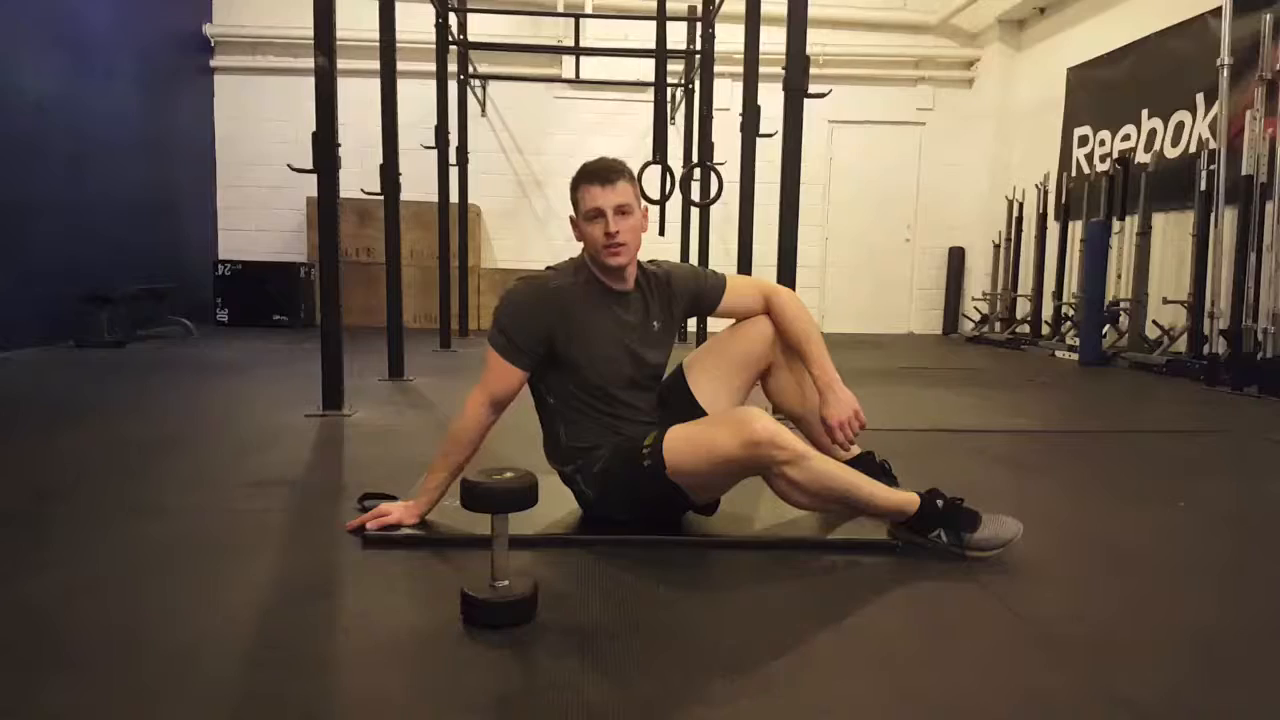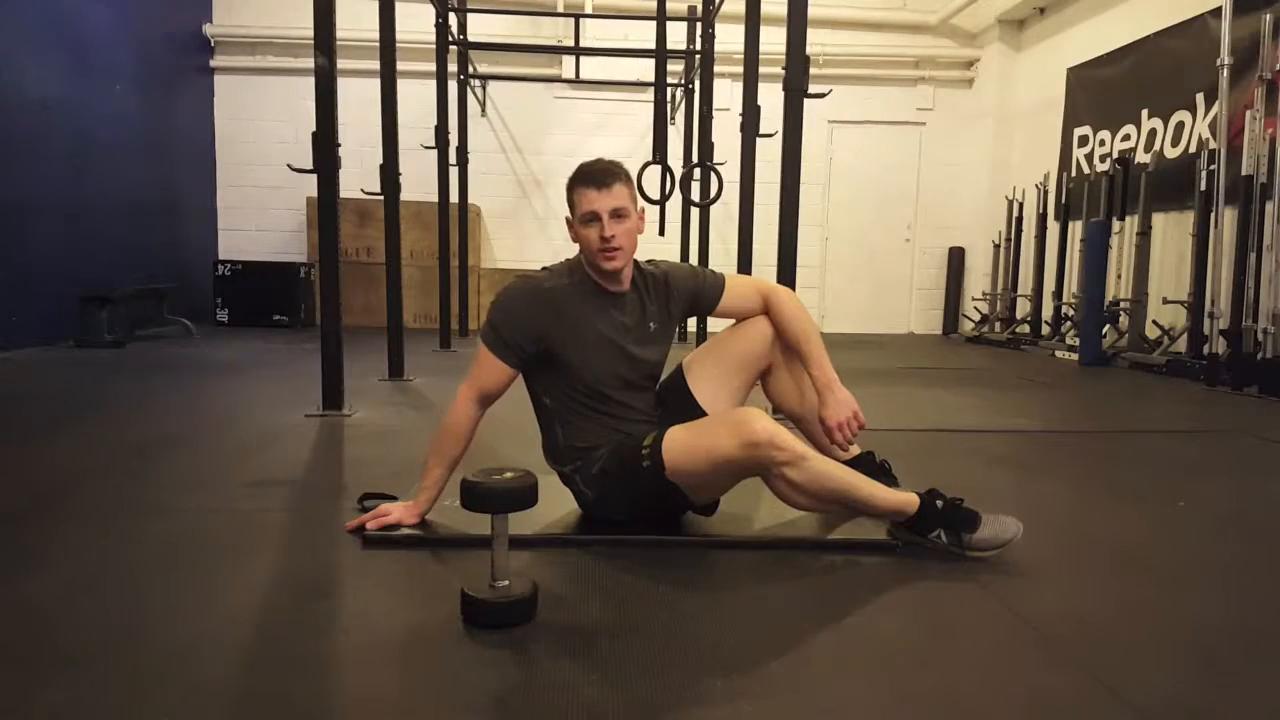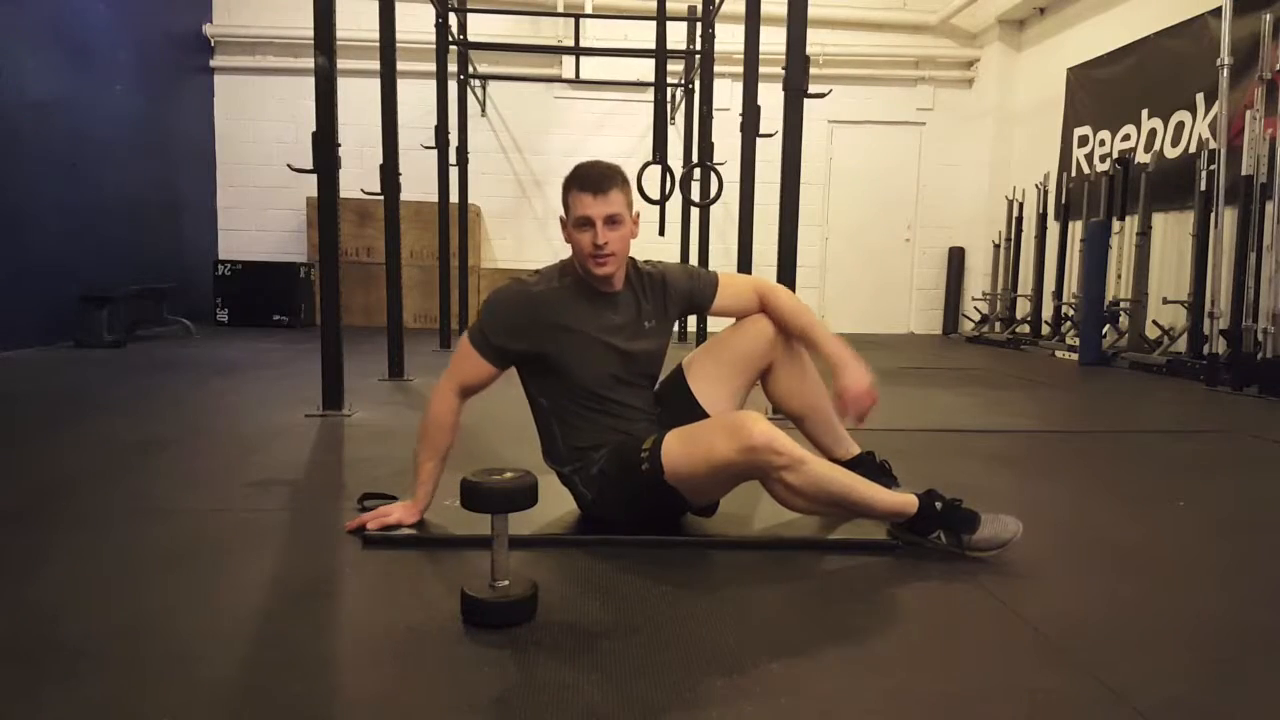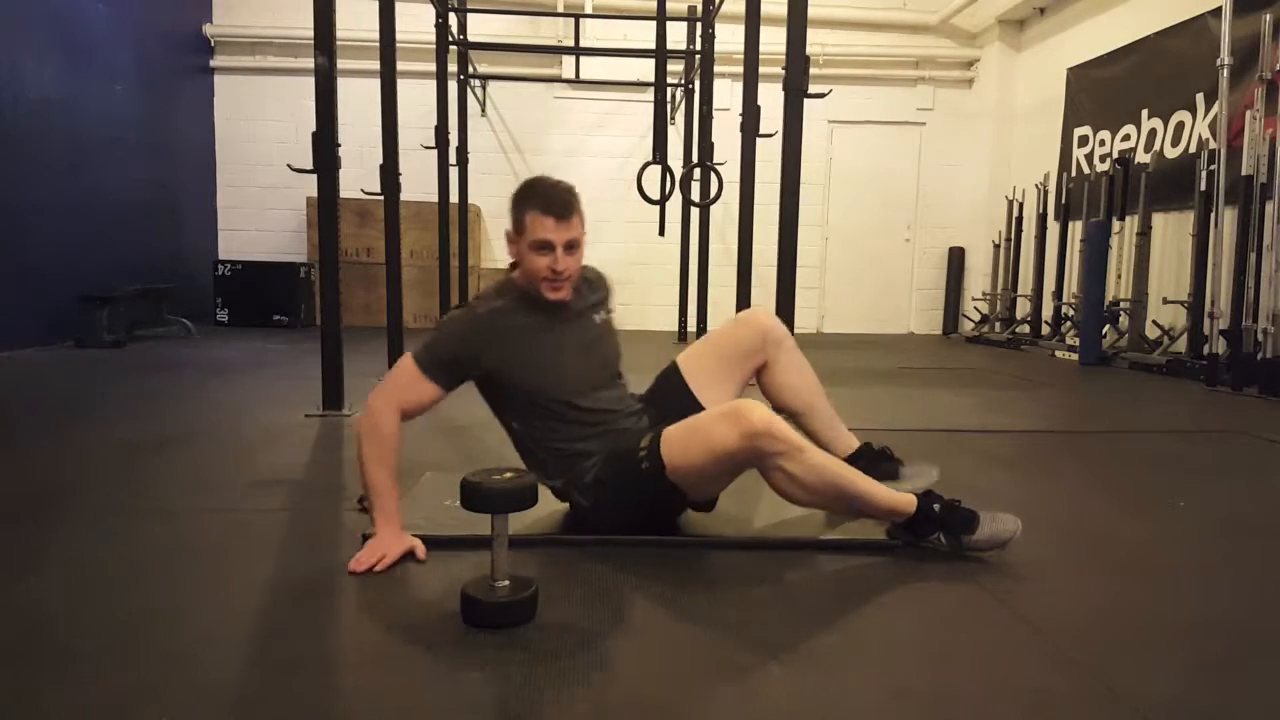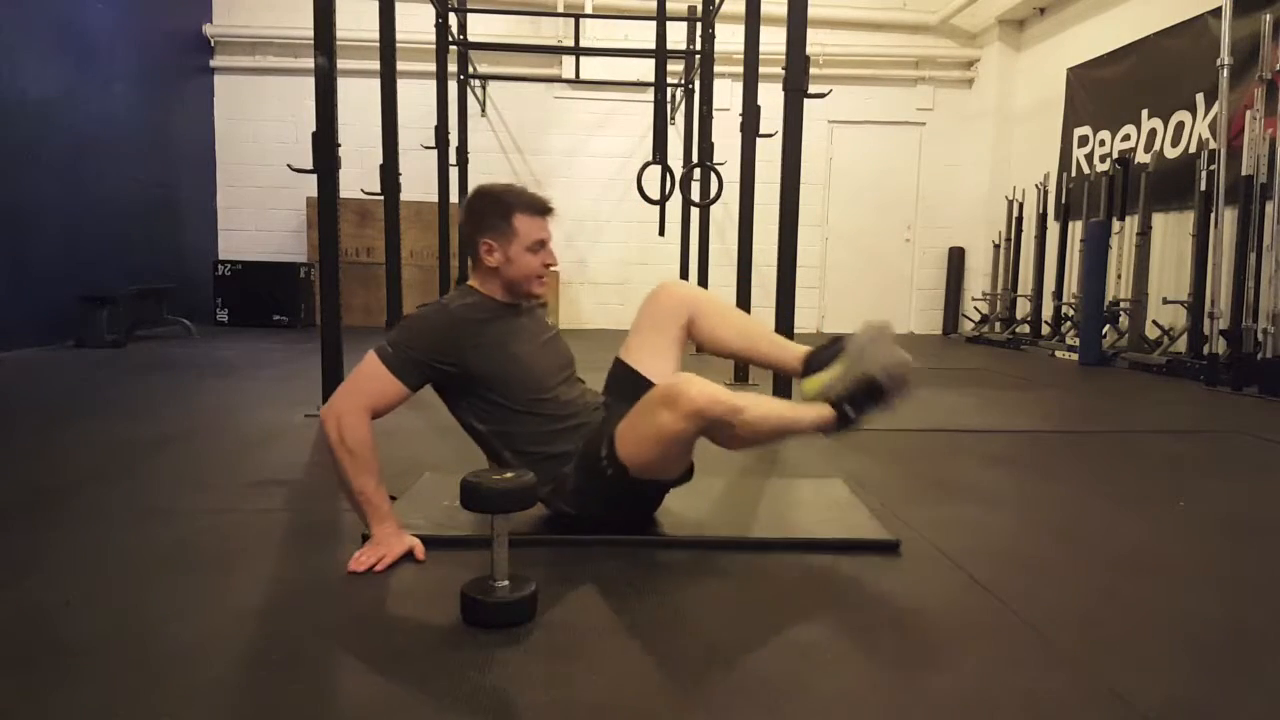
dt=0.4s
person 1, frame 1
left shoulder: (669, 283)
right shoulder: (541, 301)
left elbow: (776, 296)
right elbow: (486, 403)
left wrist: (831, 386)
right wrist: (422, 502)
left hip: (661, 437)
right hip: (613, 480)
left knee: (768, 331)
right knee: (757, 432)
left ankle: (861, 468)
right ankle: (921, 516)
person 1, frame 2
left shoulder: (667, 283)
right shoulder: (534, 302)
left elbow: (776, 297)
right elbow: (473, 399)
left wrist: (831, 388)
right wrist: (420, 504)
left hip: (658, 436)
right hip: (610, 481)
left knee: (767, 334)
right knee: (755, 433)
left ankle: (861, 470)
right ankle: (921, 516)
person 1, frame 3
left shoulder: (660, 283)
right shoulder: (526, 304)
left elbow: (766, 293)
right elbow: (452, 390)
left wrist: (840, 359)
right wrist: (417, 501)
left hip: (659, 434)
right hip: (611, 483)
left knee: (769, 332)
right knee: (753, 438)
left ankle: (862, 470)
right ankle: (921, 517)
person 1, frame 4
left shoulder: (586, 284)
right shoulder: (483, 326)
right elbow: (382, 409)
right wrist: (389, 525)
left hip: (646, 427)
right hip: (611, 486)
left knee: (759, 327)
right knee: (754, 425)
left ankle: (859, 462)
right ankle: (918, 516)
person 1, frame 5
left shoulder: (521, 299)
right shoulder: (444, 327)
right elbow: (341, 415)
right wrist: (385, 527)
left hip: (606, 426)
right hip: (590, 485)
left knee: (674, 299)
right knee: (688, 397)
left ankle: (815, 368)
right ankle: (837, 412)
